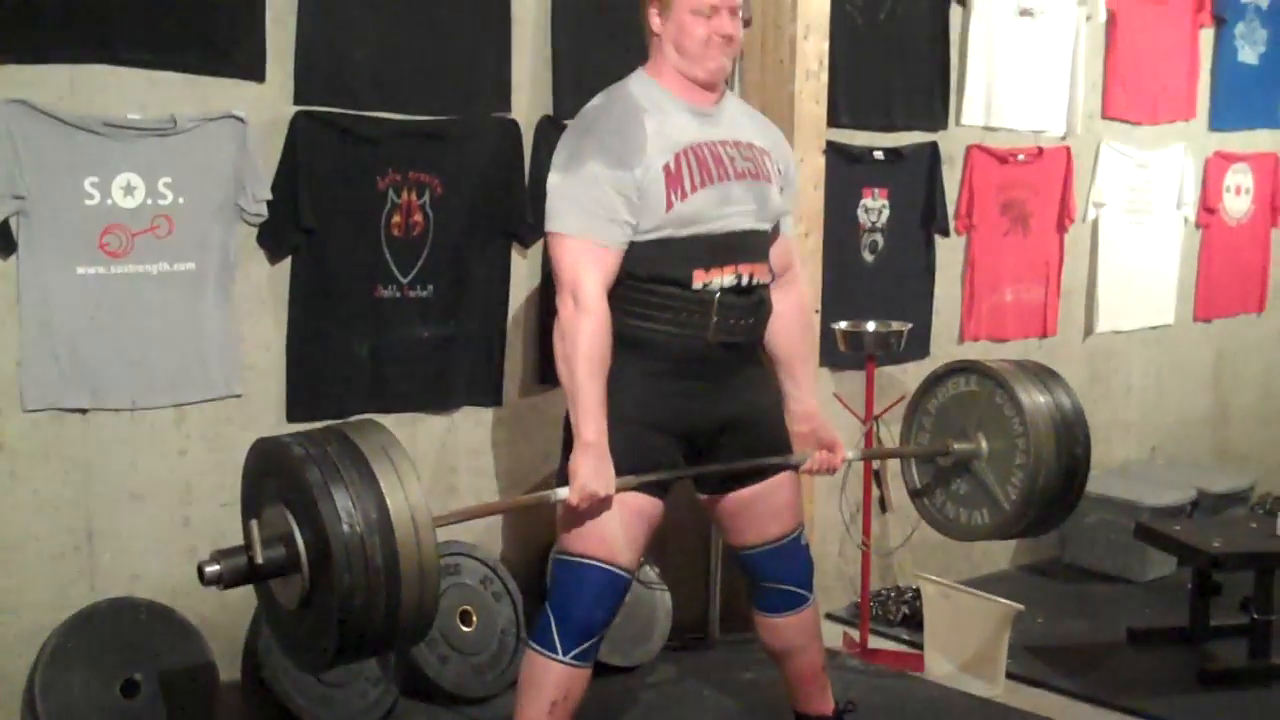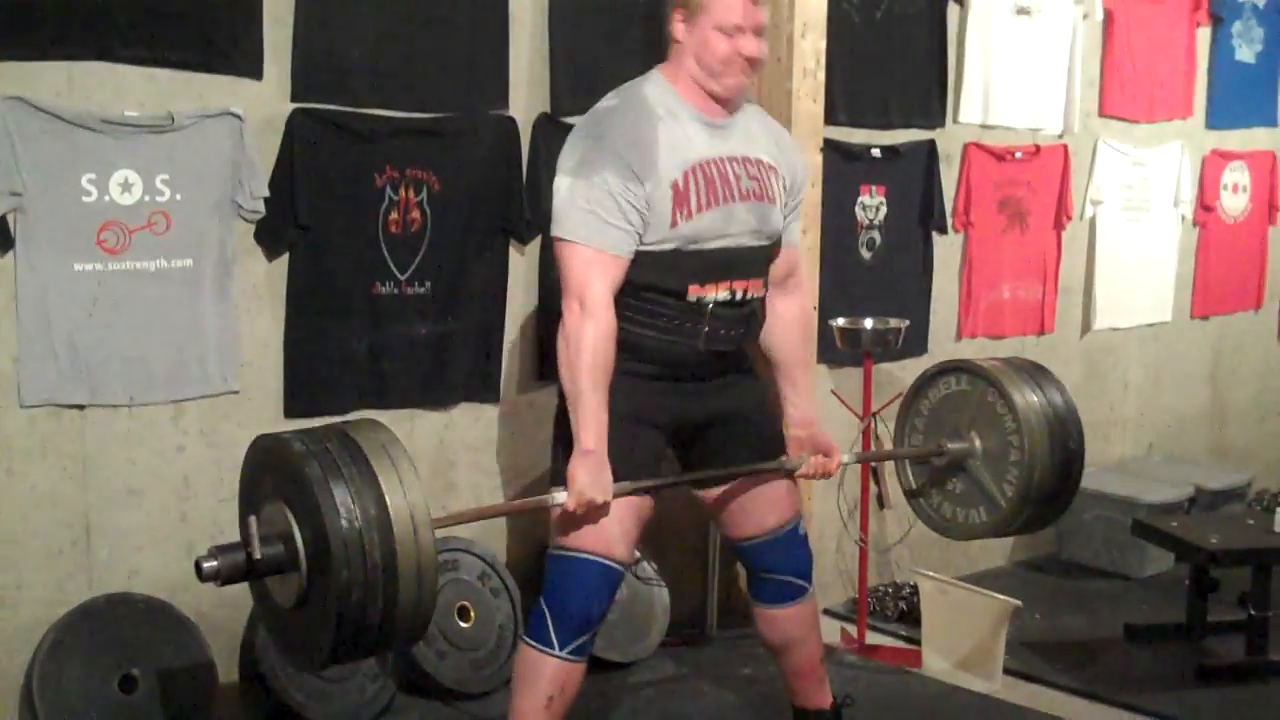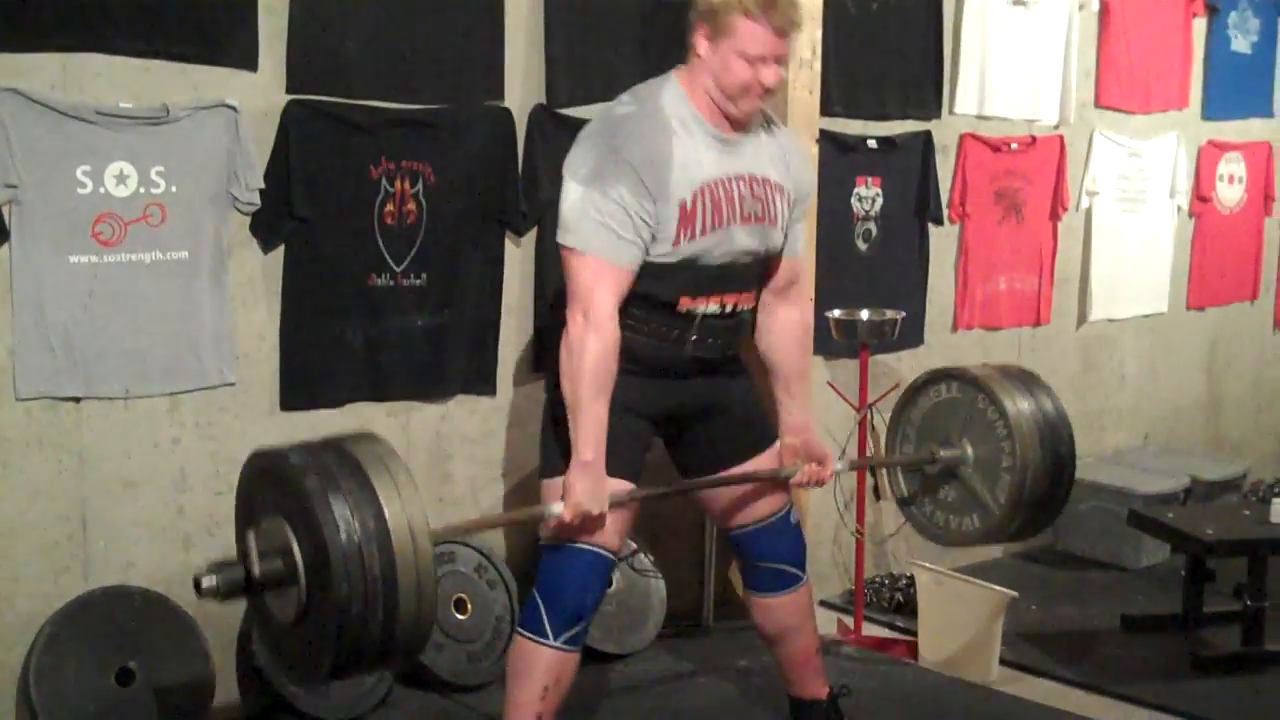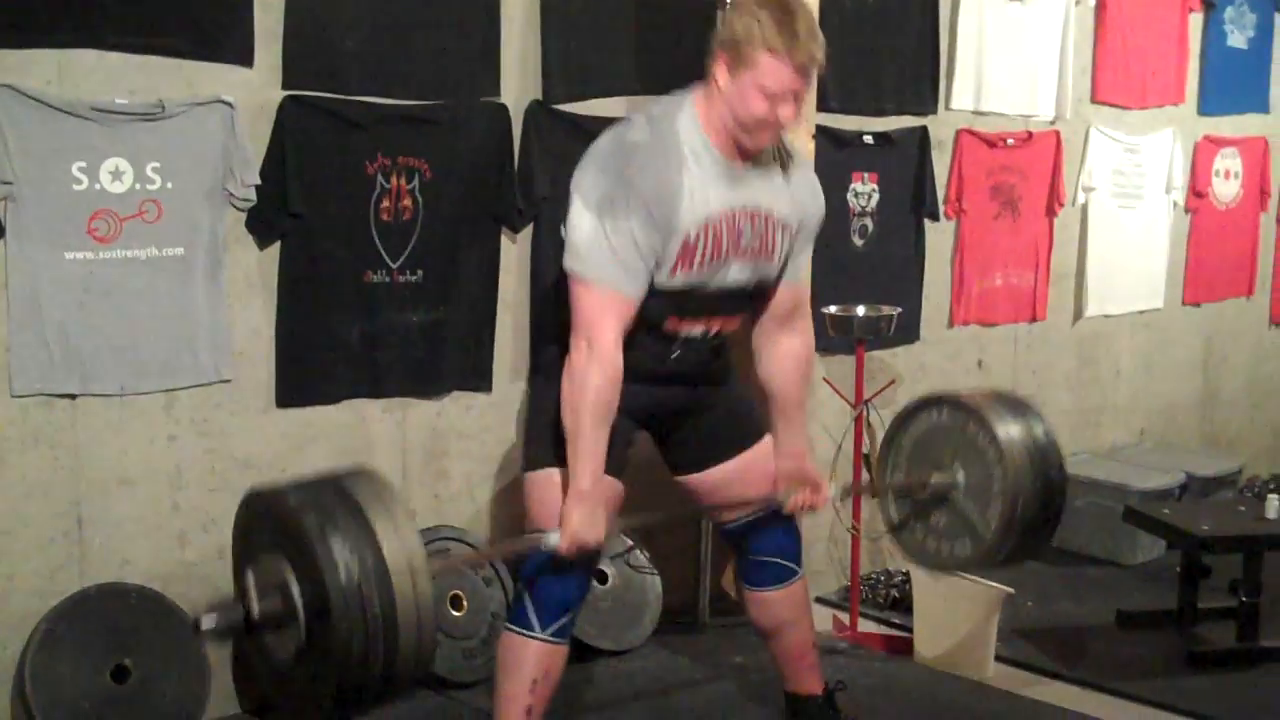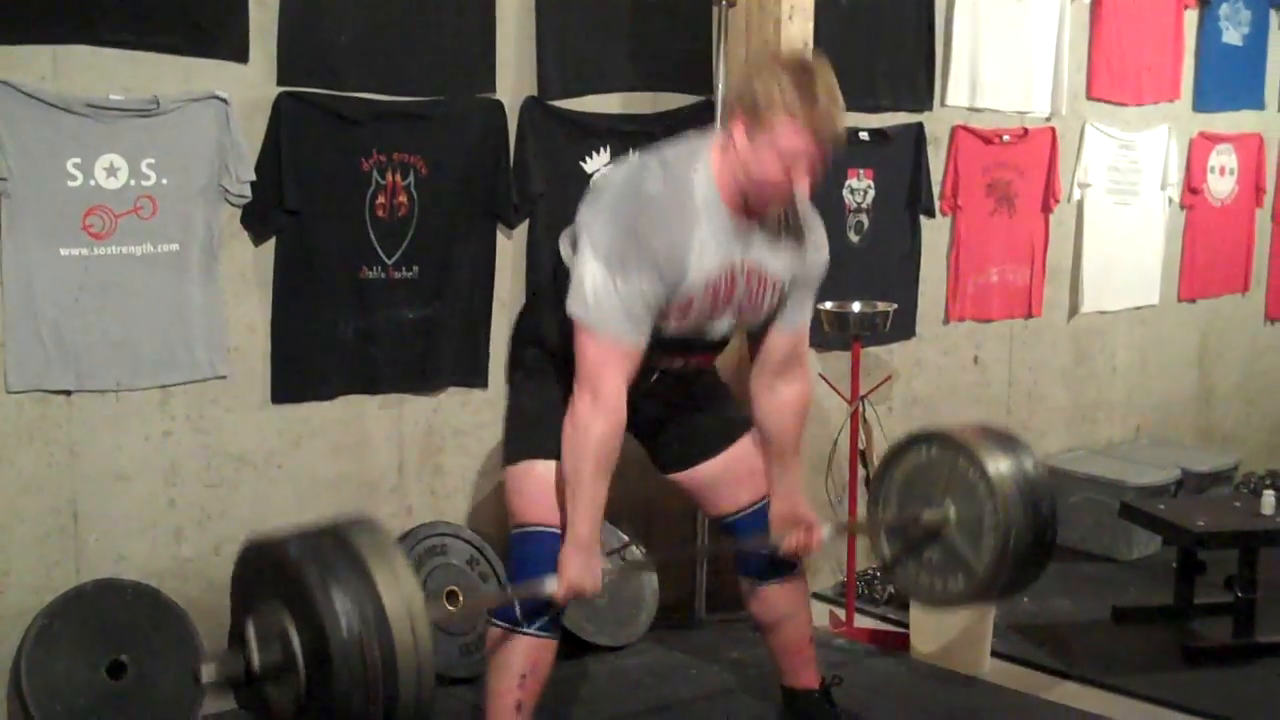
dt=0.1s
person 1, frame 1
left shoulder: (762, 137)
right shoulder: (611, 129)
left elbow: (784, 282)
right elbow: (581, 299)
left wrist: (804, 408)
right wrist: (589, 442)
left hip: (739, 382)
right hip: (637, 385)
left knee: (784, 570)
right knee: (589, 592)
person 1, frame 2
left shoulder: (773, 146)
right shoulder: (618, 133)
left elbow: (787, 290)
right elbow: (587, 305)
left wrist: (801, 414)
right wrist: (590, 450)
left hip: (728, 380)
right hip: (625, 381)
left knee: (783, 559)
right knee: (581, 586)
person 1, frame 3
left shoulder: (784, 155)
right shoulder: (628, 141)
left elbow: (786, 298)
right elbow: (591, 315)
left wrist: (796, 423)
right wrist: (587, 463)
left hip: (715, 372)
right hip: (615, 374)
left knee: (777, 548)
right knee: (575, 577)
person 1, frame 4
left shoulder: (798, 184)
right shoulder: (638, 158)
left elbow: (785, 326)
right elbow: (598, 343)
left wrist: (792, 450)
right wrist: (584, 492)
left hip: (697, 370)
right hip: (593, 358)
left knee: (773, 533)
right knee: (559, 572)
person 1, frame 5
left shoulder: (802, 235)
right shoulder: (646, 209)
left elbow: (783, 371)
right elbow: (601, 391)
left wrist: (788, 494)
right wrist: (582, 544)
left hip: (680, 376)
right hip: (565, 370)
left knee: (771, 535)
right knee: (545, 573)
